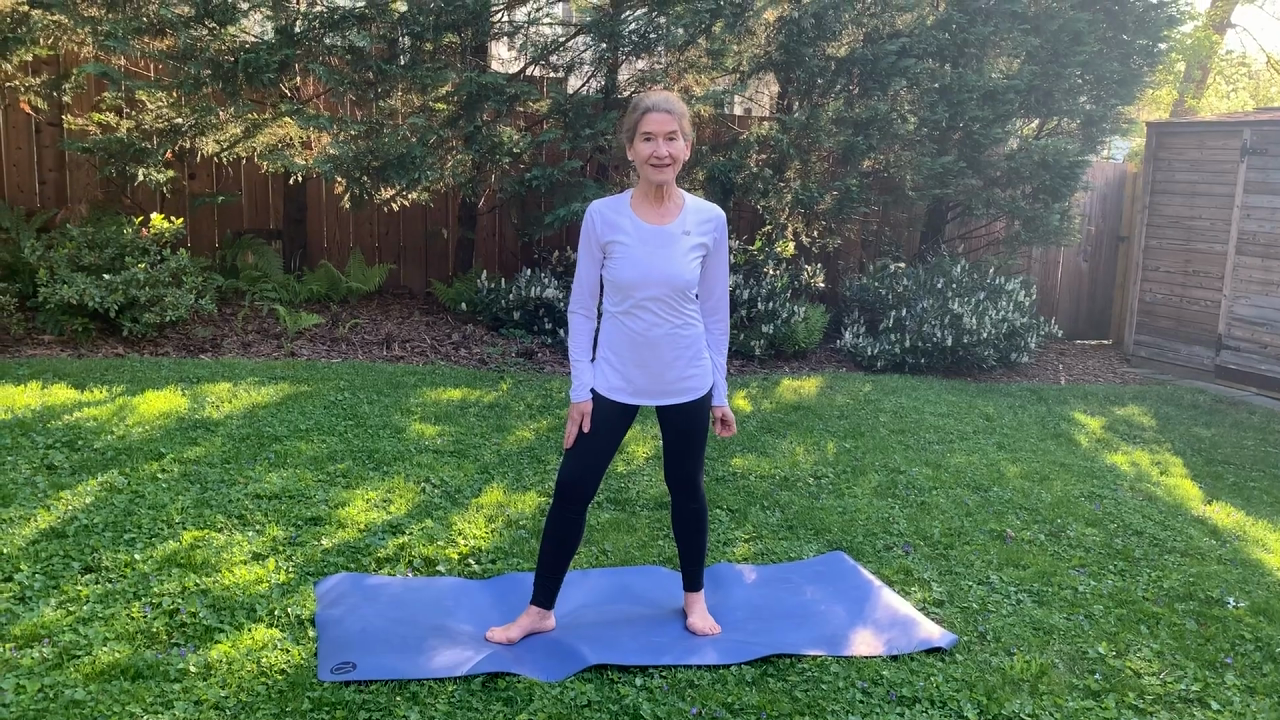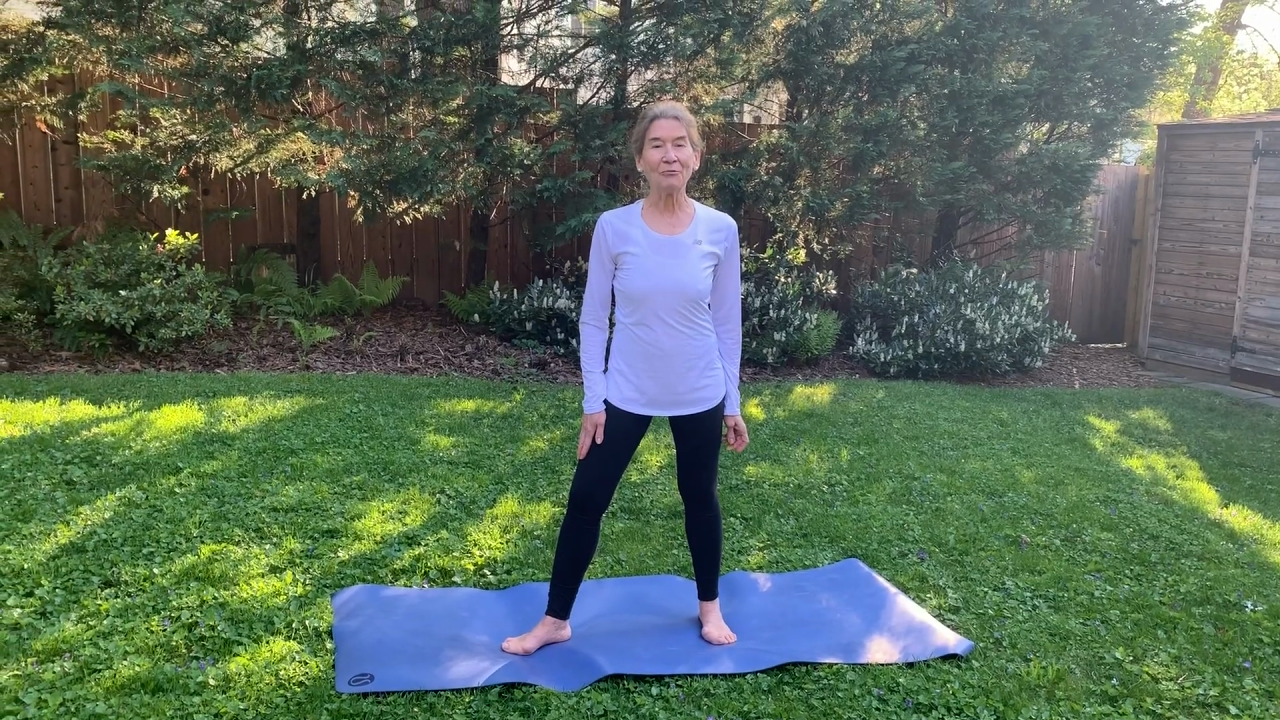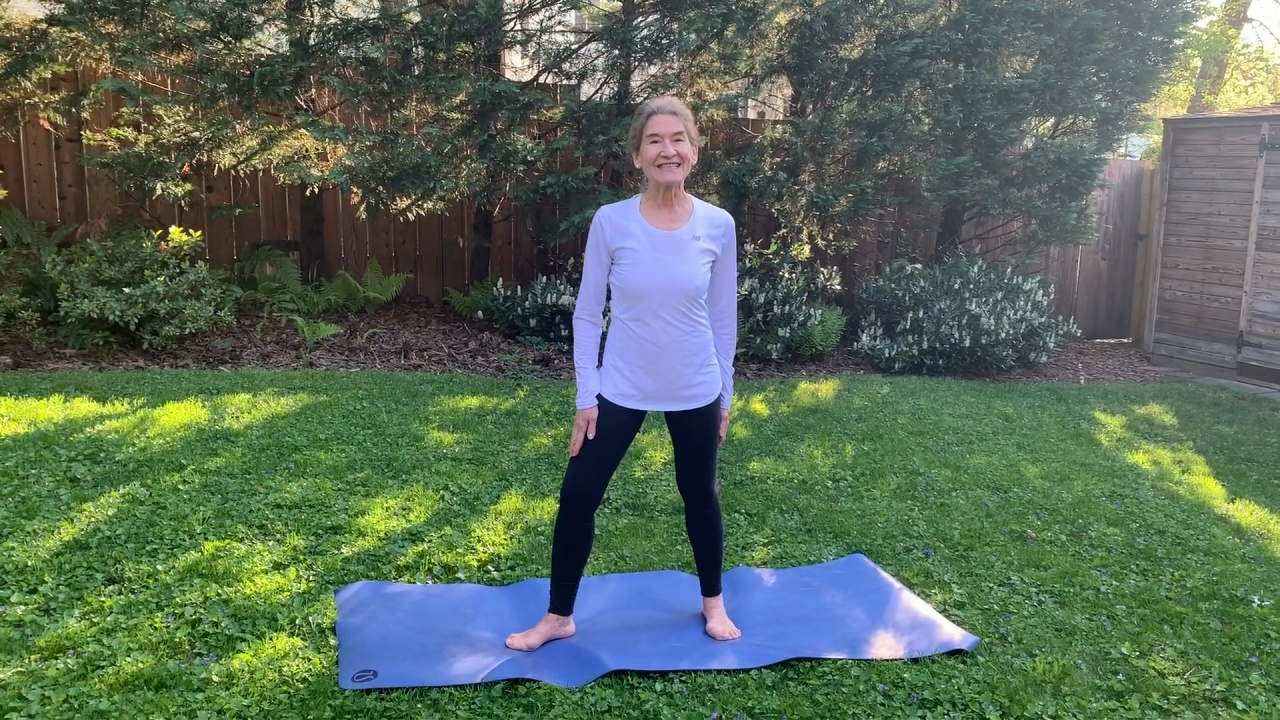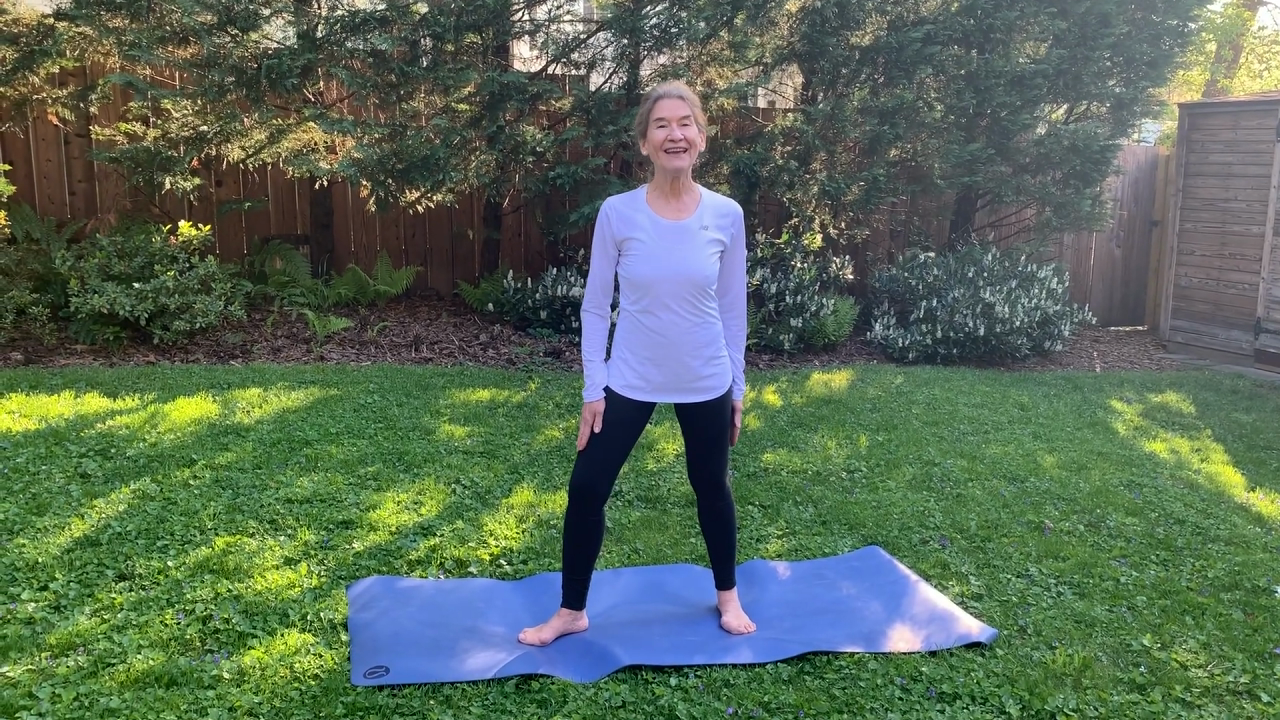
dt=1s
person 1, frame 1
left shoulder: (709, 220)
right shoulder: (602, 216)
left elbow: (715, 312)
right elbow: (582, 307)
left wrist: (720, 393)
right wrist: (580, 389)
left hip: (686, 385)
right hip: (615, 383)
left knee: (686, 490)
right knee: (572, 489)
left ankle: (694, 597)
right ankle: (540, 609)
person 1, frame 2
left shoulder: (720, 229)
right shoulder: (613, 227)
left elbow: (727, 322)
right elbow: (594, 319)
left wrist: (732, 403)
right wrist: (593, 400)
left hip: (698, 395)
right hip: (626, 394)
left knee: (700, 499)
right knee: (585, 500)
left ankle: (709, 606)
right ankle: (556, 619)
person 1, frame 3
left shoulder: (718, 225)
right shoulder: (610, 222)
left elbow: (723, 315)
right elbow: (588, 313)
left wrist: (725, 393)
right wrist: (585, 395)
left hip: (694, 391)
right hip: (621, 388)
left knee: (699, 495)
right knee: (578, 495)
left ankle: (713, 602)
right ankle: (559, 615)
person 1, frame 4
left shoulder: (726, 215)
right shoulder: (617, 213)
left elbow: (733, 308)
right elbow: (596, 305)
left wrist: (738, 387)
right wrist: (593, 388)
left hip: (705, 382)
right hip: (630, 381)
left knee: (711, 489)
right knee: (586, 489)
left ankle: (727, 595)
right ankle: (571, 611)
